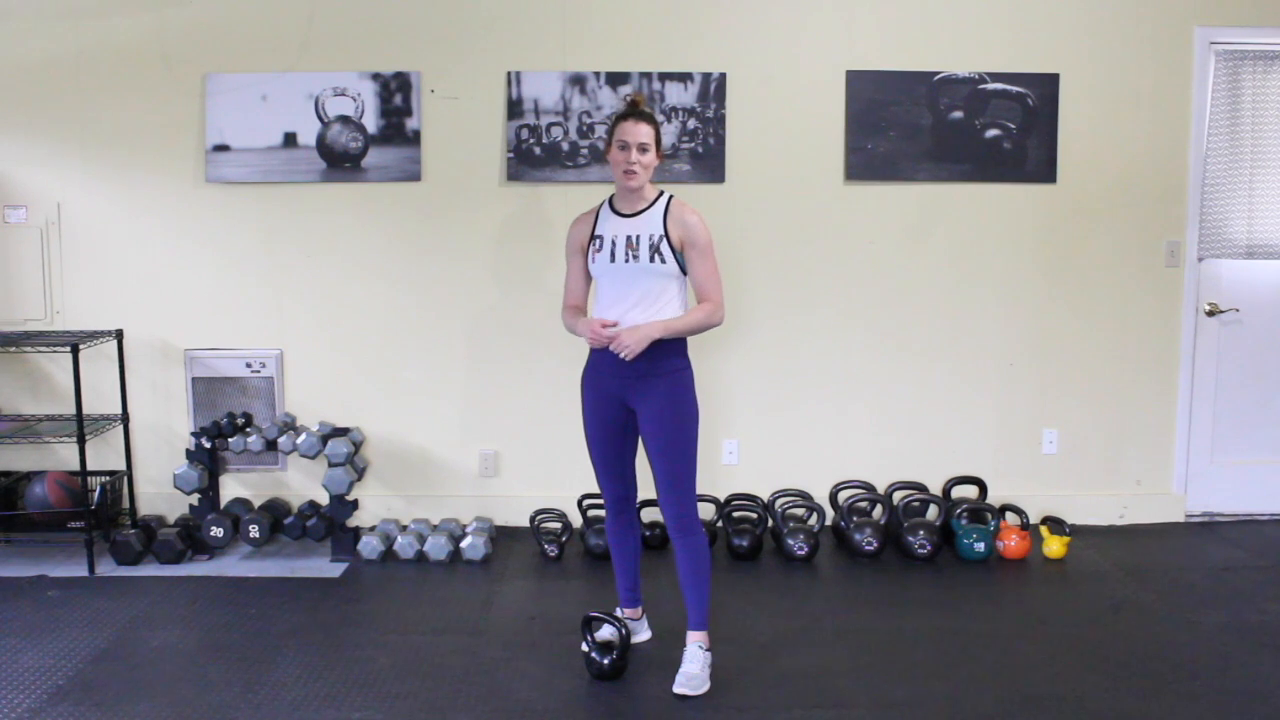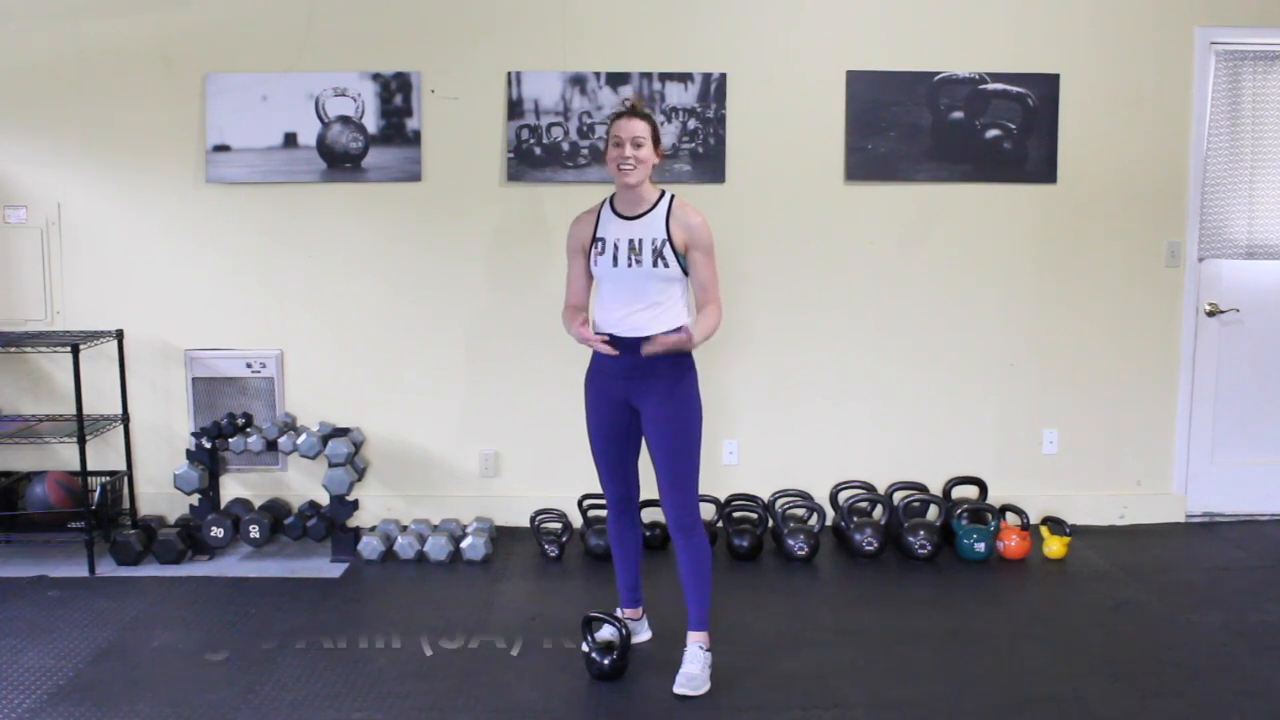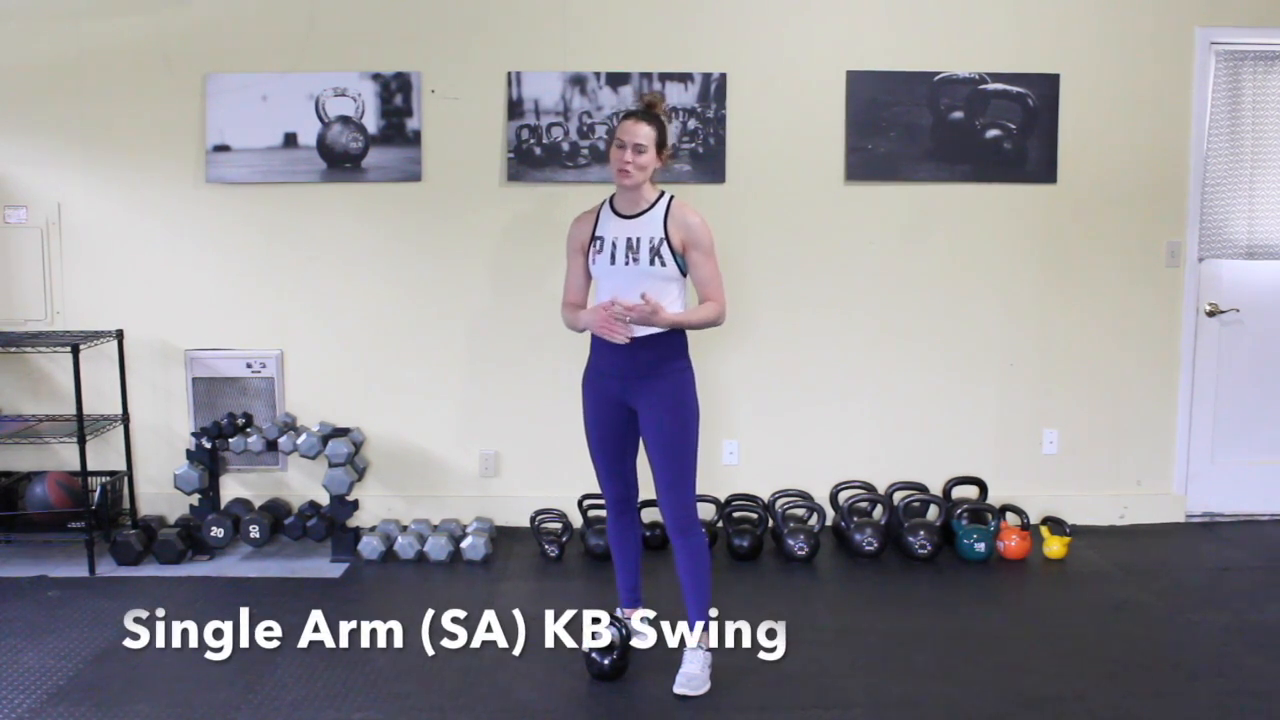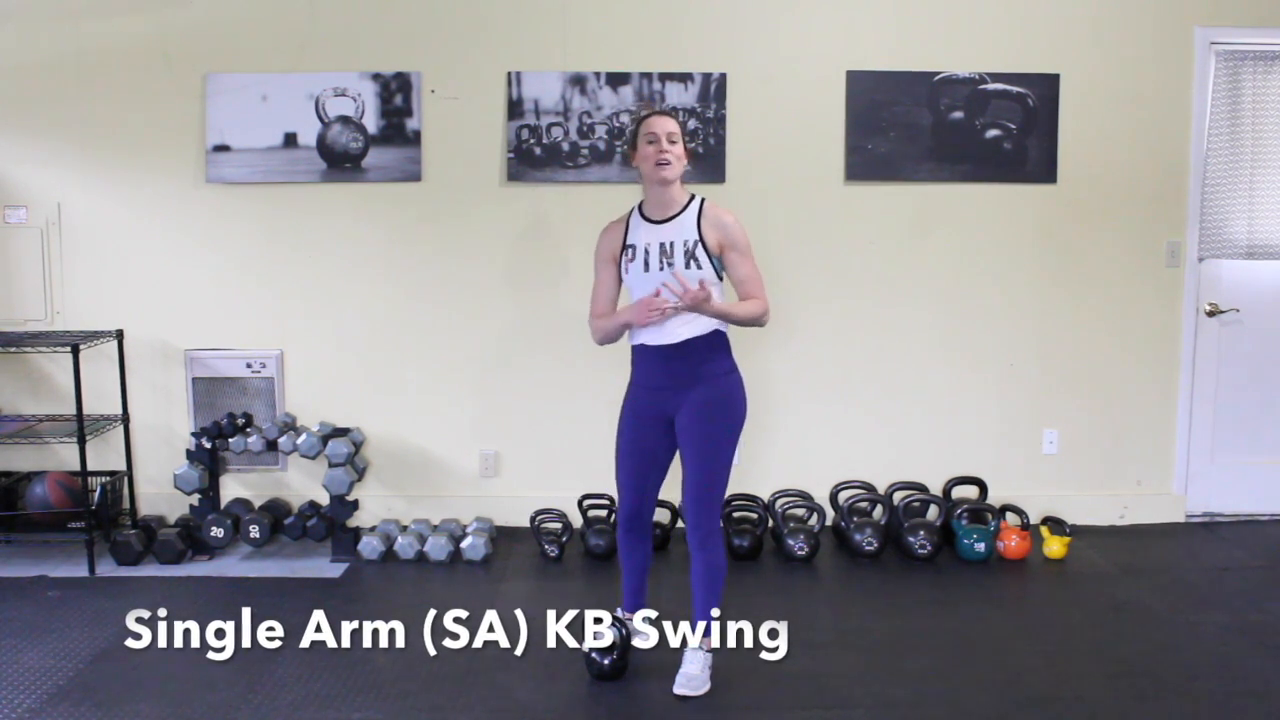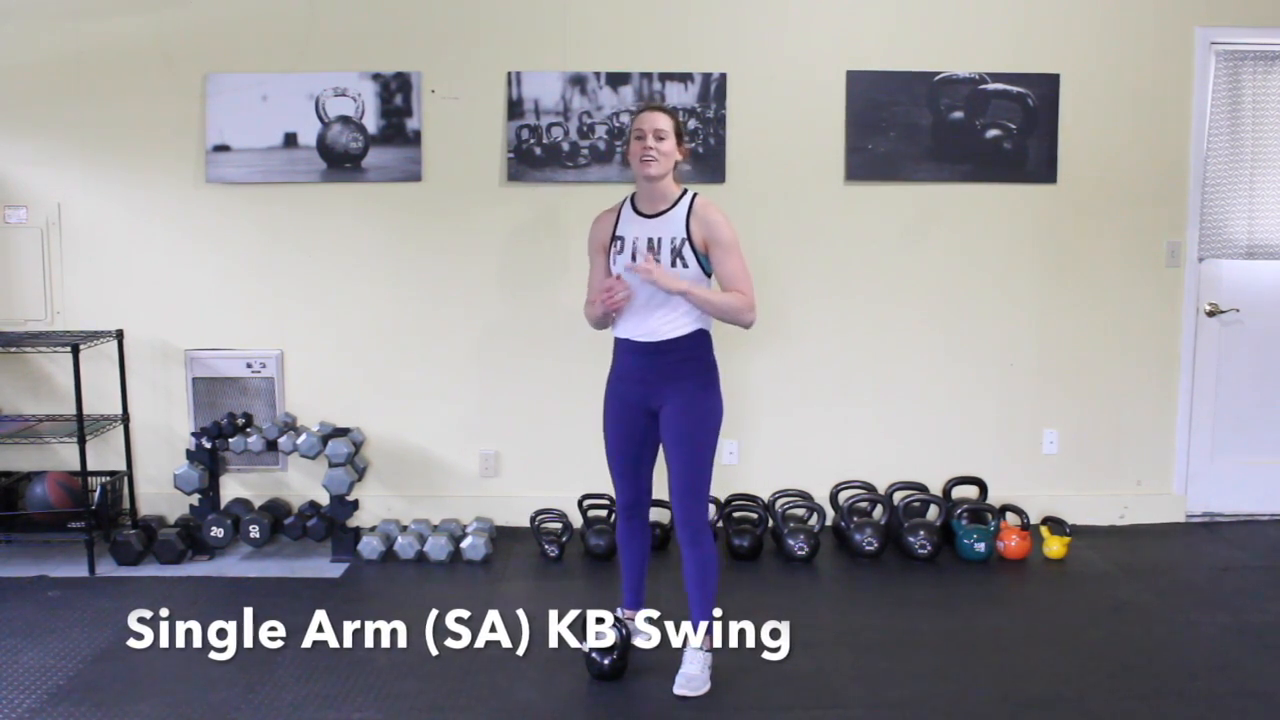
dt=1s
person 1, frame 1
left shoulder: (682, 219)
right shoulder: (586, 225)
left elbow: (713, 308)
right elbow: (570, 309)
left wrist: (652, 330)
right wrist: (586, 327)
left hip: (664, 373)
right hip: (602, 374)
left knee: (679, 510)
right knee: (617, 502)
left ankle: (698, 644)
right ankle: (631, 615)
person 1, frame 2
left shoulder: (686, 220)
right shoulder: (587, 225)
left elbow: (711, 305)
right elbow: (573, 305)
left wrist: (692, 335)
right wrist: (580, 330)
left hip: (669, 373)
right hip: (607, 372)
left knee: (682, 510)
right knee: (619, 502)
left ankle: (698, 644)
right ankle: (631, 616)
person 1, frame 3
left shoulder: (684, 221)
right shoulder: (586, 225)
left elbow: (715, 309)
right elbow: (569, 307)
left wrist: (662, 316)
right wrist: (588, 320)
left hip: (665, 374)
right hip: (604, 375)
left knee: (678, 511)
right knee: (618, 502)
left ankle: (699, 643)
right ankle: (629, 615)
person 1, frame 4
left shoulder: (716, 221)
right shoulder: (614, 235)
left elbow: (759, 309)
right elbow: (598, 330)
left wrist: (710, 306)
right wrist: (628, 315)
left hip: (709, 380)
right hip: (646, 384)
left knee: (700, 518)
right knee: (632, 511)
left ankle: (701, 647)
right ankle: (630, 618)
person 1, frame 5
left shoulder: (706, 218)
right shoulder: (607, 224)
left elbow: (746, 311)
right elbow: (594, 317)
left wrist: (675, 283)
right wrist: (605, 304)
left hip: (689, 375)
right hip: (627, 376)
left knee: (689, 513)
right knee: (630, 504)
left ankle: (700, 646)
right ankle: (630, 617)
